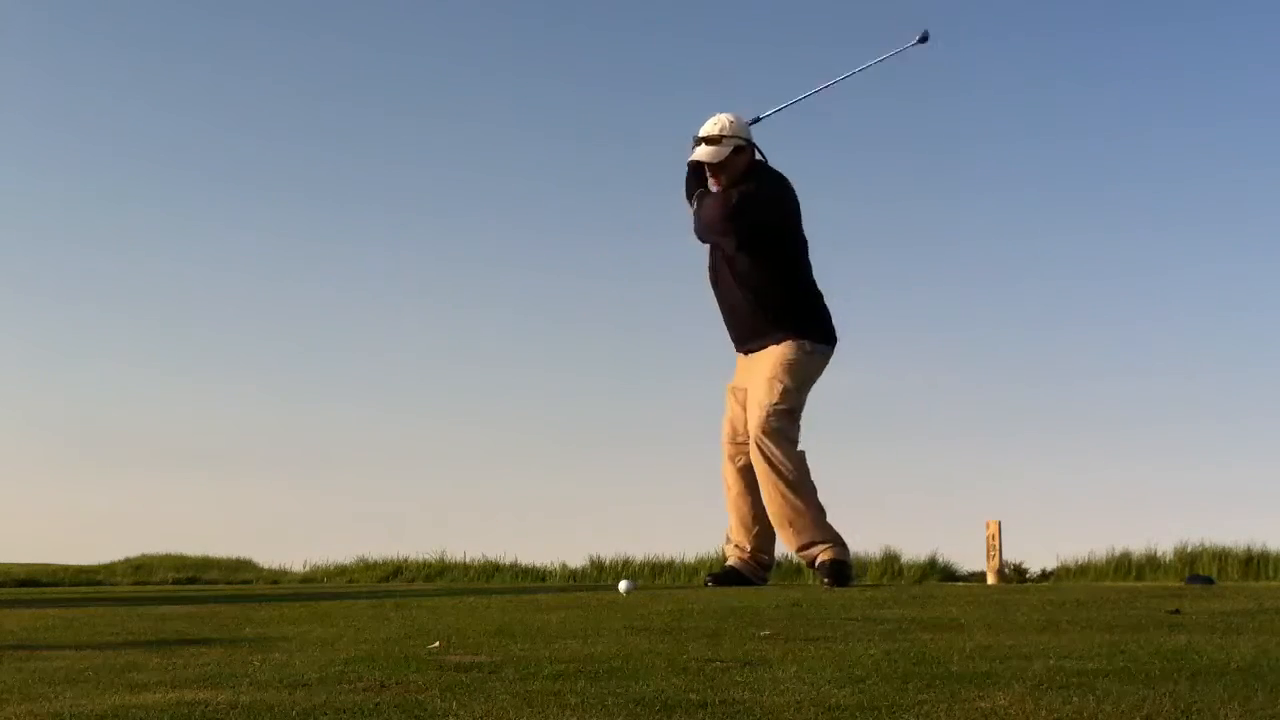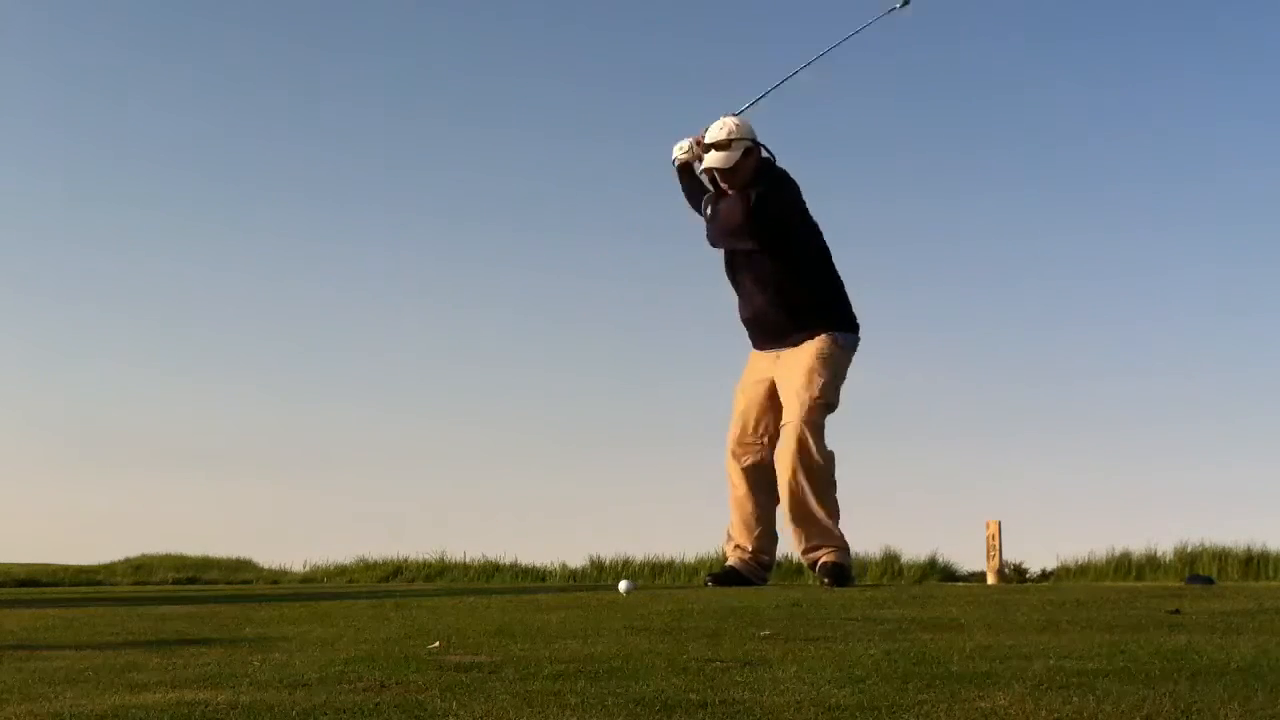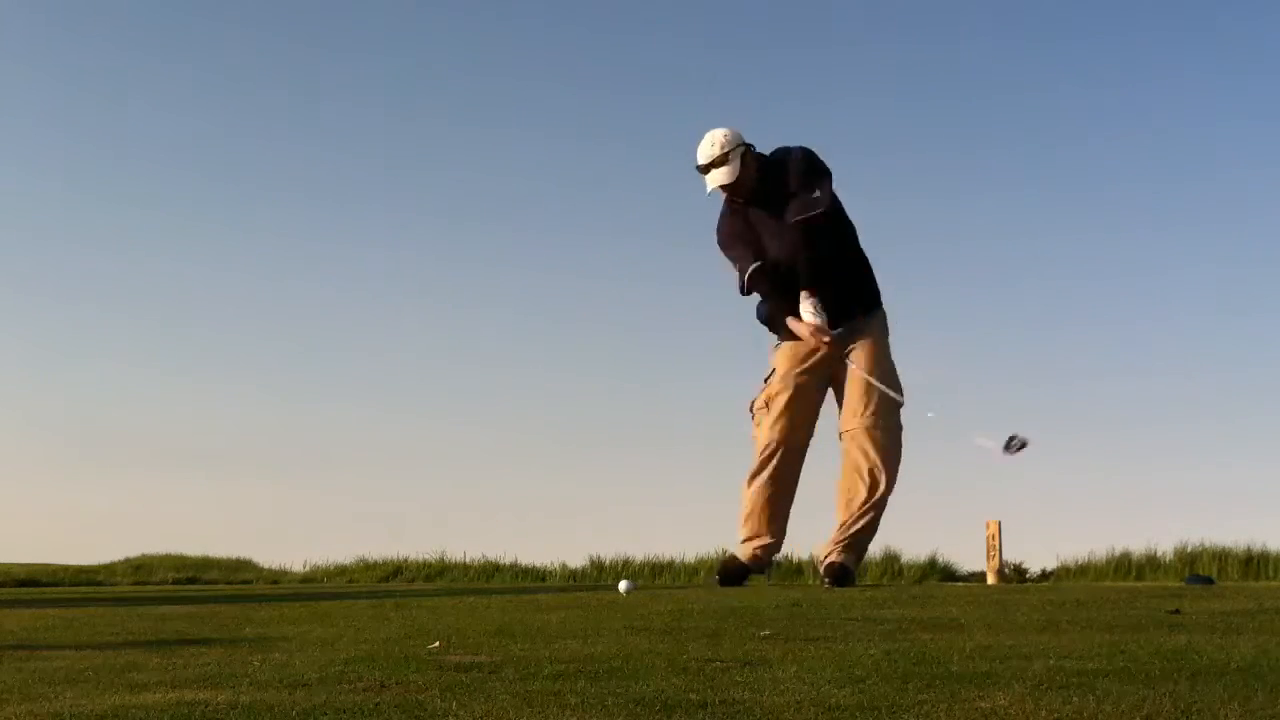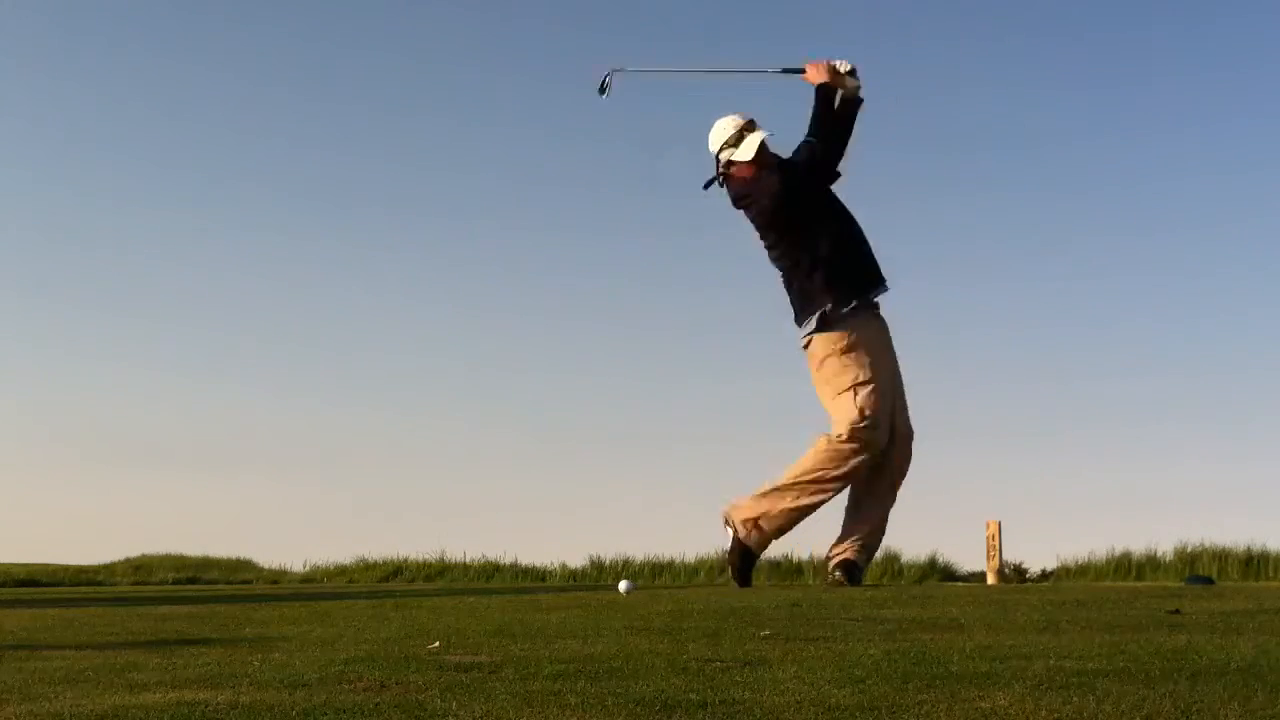
dt=0.2s
person 1, frame 1
left shoulder: (759, 197)
right shoulder: (744, 189)
left elbow: (706, 223)
right elbow: (701, 196)
left wrist: (706, 191)
right wrist: (700, 168)
left hip: (793, 340)
right hip: (757, 345)
left knee: (766, 433)
right knee: (738, 447)
left ankle: (824, 552)
right ankle: (748, 559)
person 1, frame 2
left shoulder: (771, 195)
right shoulder: (742, 191)
left elbow: (719, 225)
right elbow: (714, 209)
left wrist: (698, 183)
right wrist: (689, 167)
left hip: (817, 336)
right hip: (771, 345)
left knee: (798, 437)
right knee: (745, 448)
left ankle: (827, 556)
right ankle: (749, 557)
person 1, frame 3
left shoulder: (797, 166)
right shoulder: (732, 220)
left elbow: (815, 224)
right elbow: (759, 278)
left wrist: (802, 273)
right wrist: (796, 311)
left hip: (860, 321)
right hip: (801, 334)
left knee: (874, 436)
right knee: (777, 440)
left ankle: (841, 555)
right ankle: (751, 551)
person 1, frame 4
left shoulder: (774, 176)
right shoulder: (774, 191)
right elbow: (822, 155)
left wrist: (843, 89)
right wrist: (827, 87)
left hip: (861, 316)
right hip: (835, 329)
left knee: (892, 440)
right knee: (857, 434)
left ankle: (850, 555)
right ankle: (752, 522)
